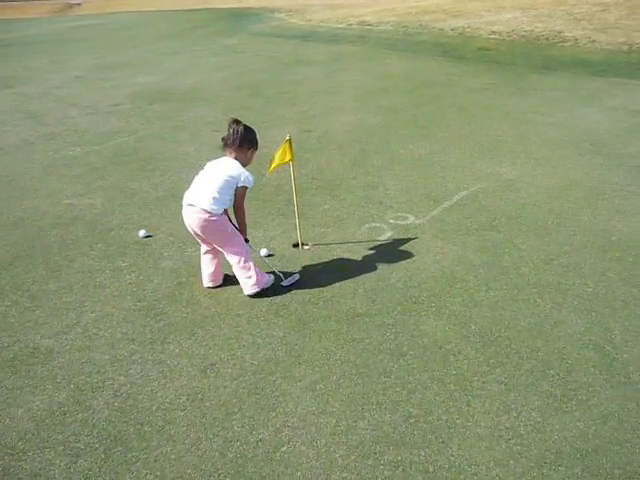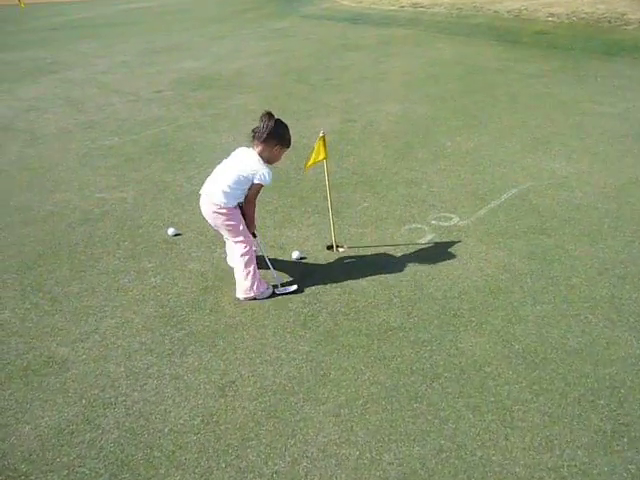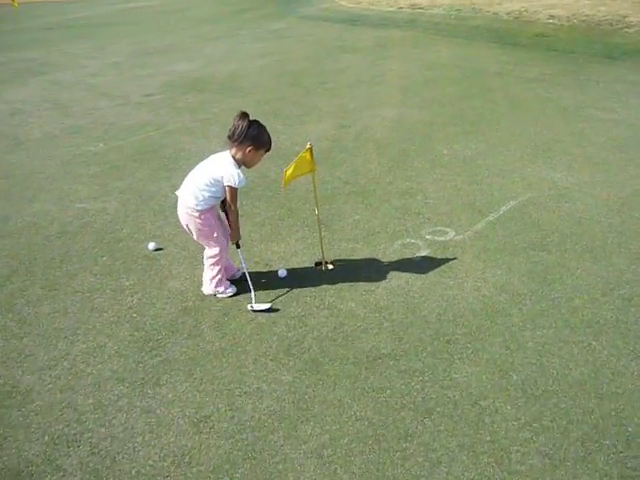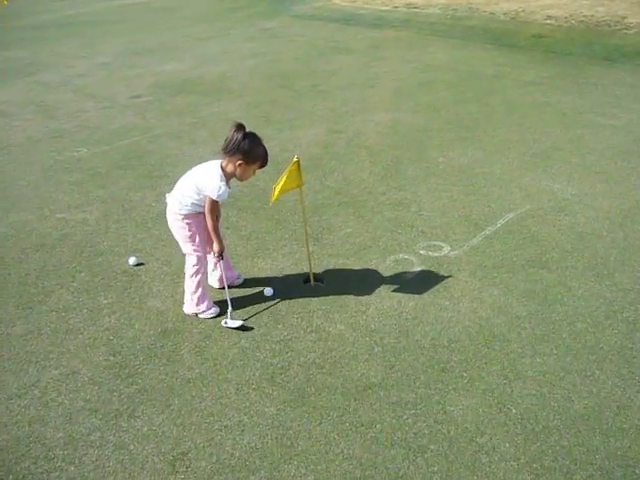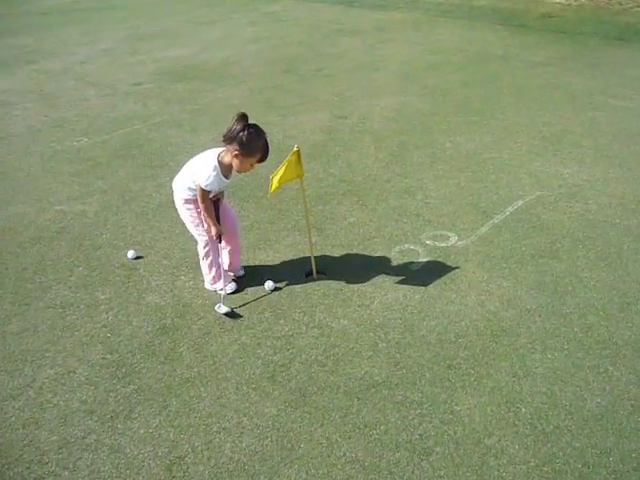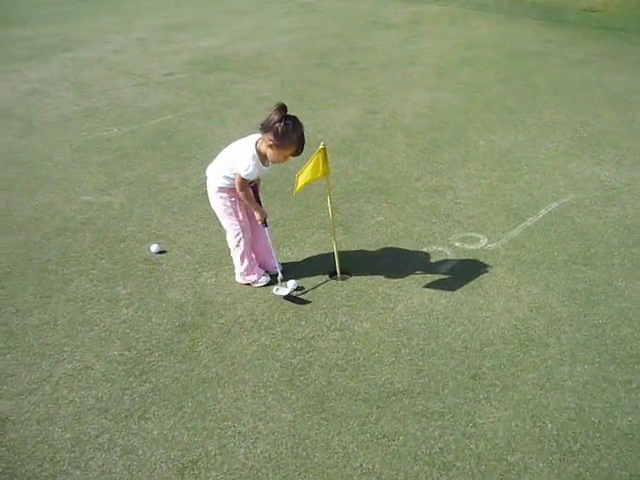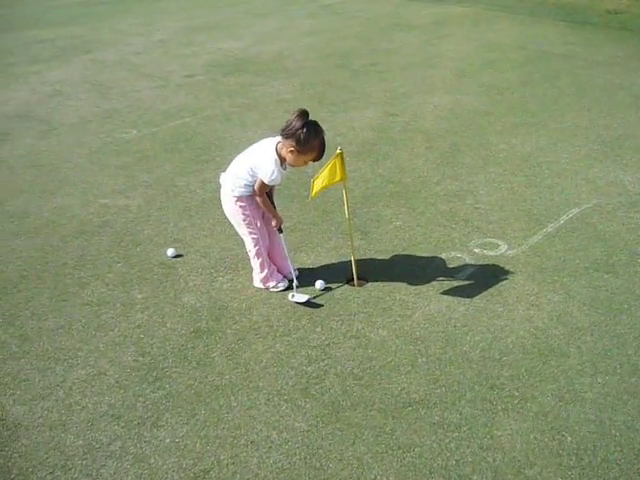
dt=0.4s
person 1, frame 1
left shoulder: (212, 164)
right shoulder: (243, 175)
right elbow: (238, 207)
left wrist: (227, 222)
right wrist: (243, 233)
left hip: (188, 210)
right hip: (207, 215)
left knee: (209, 245)
right knee: (236, 247)
left ankle: (211, 278)
person 1, frame 2
left shoulder: (241, 151)
right shoulder: (262, 172)
right elbow: (250, 201)
left wrist: (246, 223)
right wrist: (251, 225)
left hip: (207, 198)
right hip: (220, 206)
left knee: (235, 231)
right knee: (244, 242)
left ankle: (236, 259)
right ankle: (250, 288)
person 1, frame 3
left shoulder: (224, 156)
right shoulder: (234, 174)
right elbow: (232, 206)
left wrist: (230, 230)
right wrist: (235, 231)
left hip: (190, 202)
right hip: (195, 210)
left knee: (222, 236)
right knee: (217, 245)
left ankle: (225, 271)
right ankle: (214, 284)
person 1, frame 4
left shoulder: (218, 166)
right shoulder: (217, 184)
right elbow: (211, 215)
right wrist: (217, 242)
left hip: (194, 209)
right hip: (183, 214)
left knee: (214, 245)
right knee: (197, 256)
left ankle: (221, 277)
right ankle: (196, 304)
person 1, frame 5
left shoulder: (226, 156)
right shoulder: (210, 172)
right elbow: (203, 201)
left wrist: (219, 193)
right wrist: (213, 225)
left hip: (208, 194)
right hip: (189, 198)
left knee: (230, 225)
right knee: (208, 238)
left ankle: (230, 265)
right ankle: (214, 280)
person 1, frame 6
left shoulder: (262, 142)
right shoulder: (249, 161)
right elbow: (241, 189)
left wrist: (256, 180)
right wrist: (257, 210)
left hip: (240, 183)
right hip: (223, 188)
left knee: (258, 223)
right knee: (240, 230)
left ankle: (263, 262)
right ankle: (247, 273)
person 1, frame 7
left shoulder: (280, 143)
right shoulder: (272, 168)
right elbow: (259, 193)
left wrist: (270, 191)
right wrist: (274, 215)
left hip: (250, 190)
right hip: (237, 196)
left knee: (271, 229)
right knee: (257, 237)
left ankle: (281, 268)
right ankle: (266, 278)
